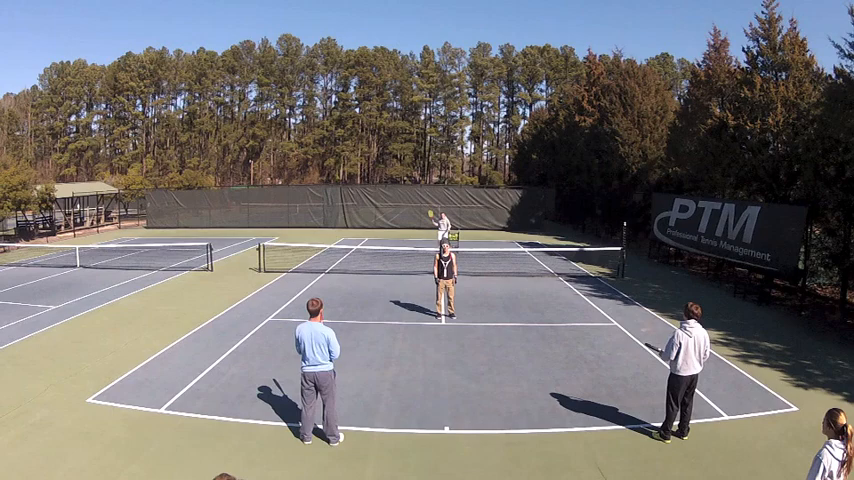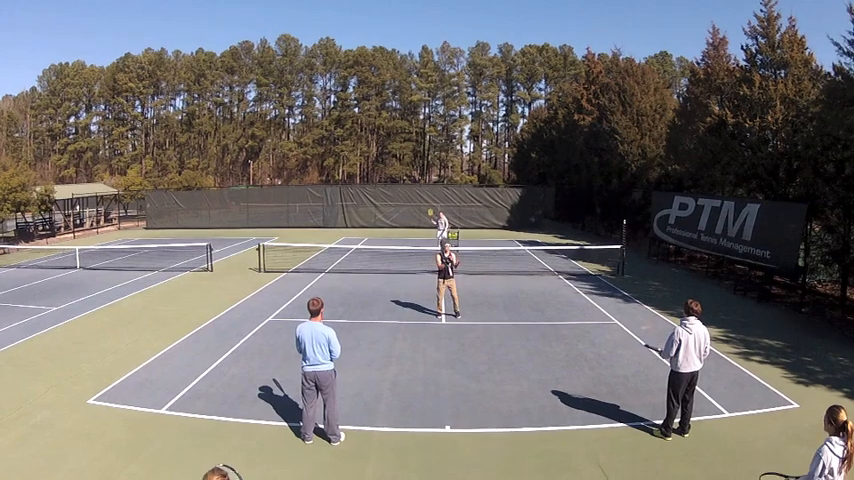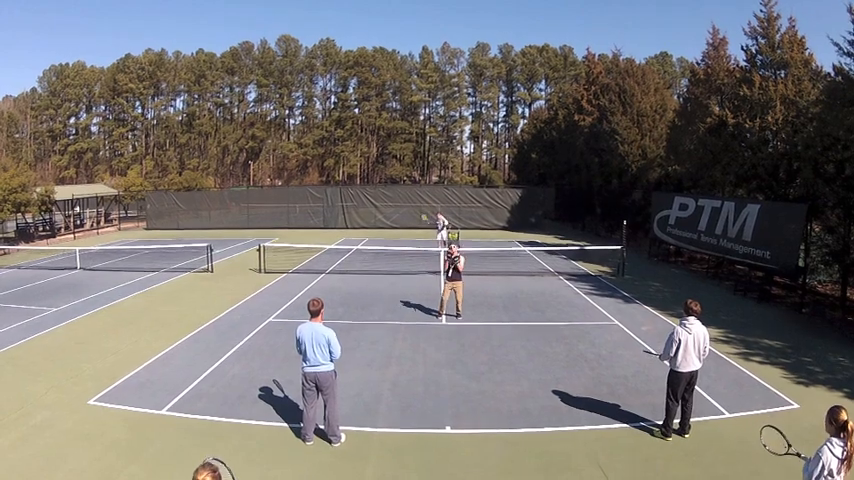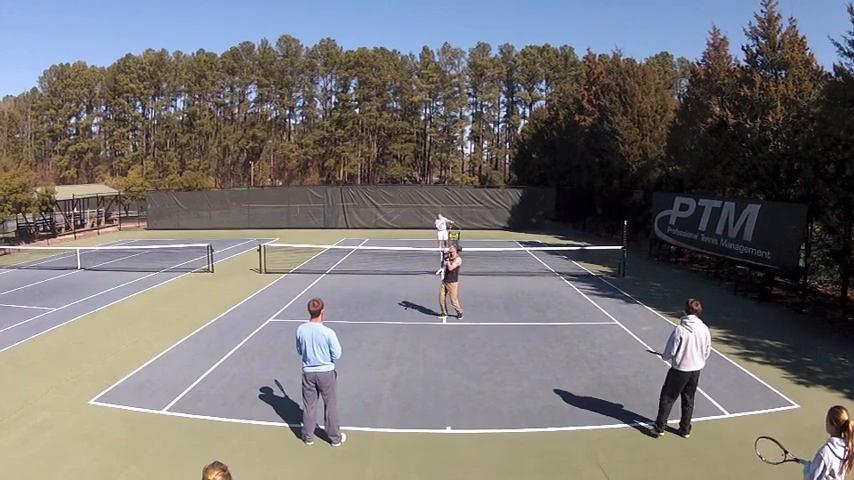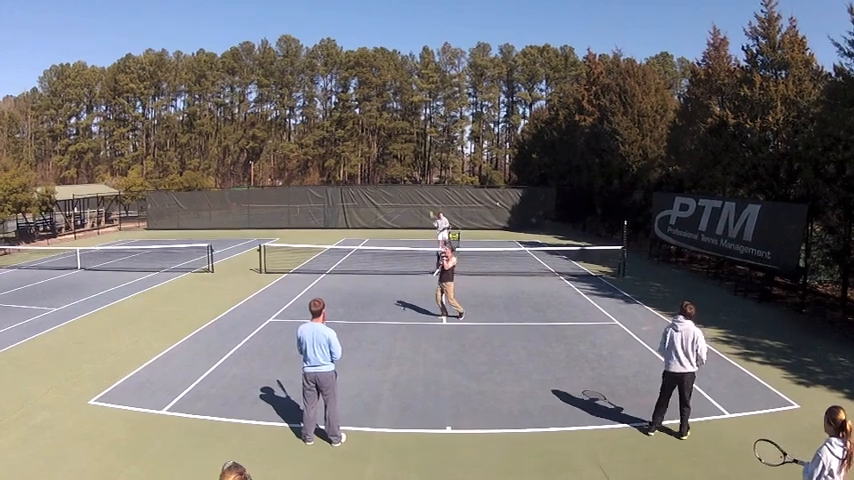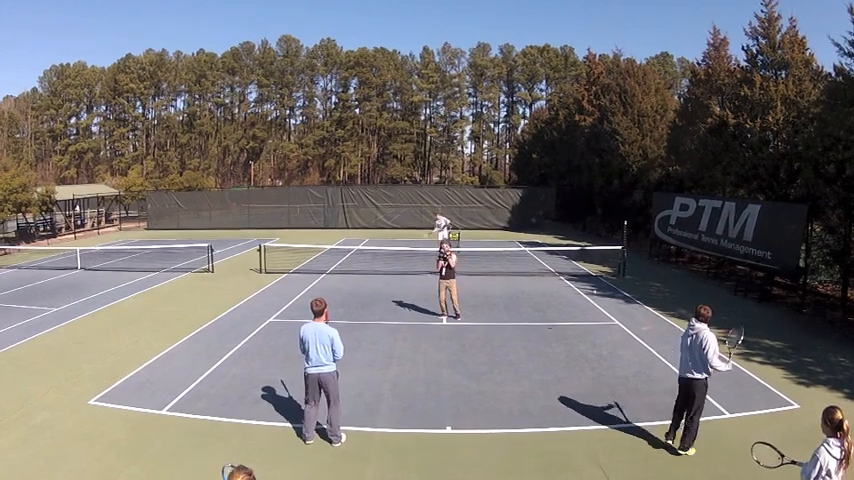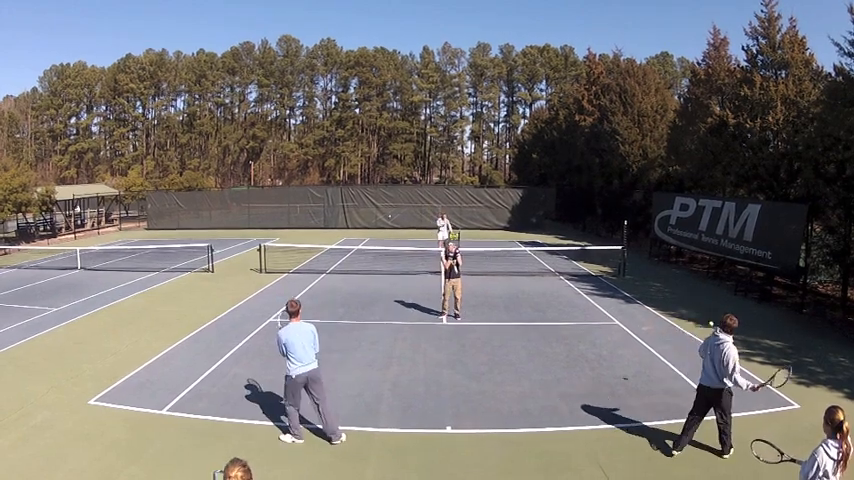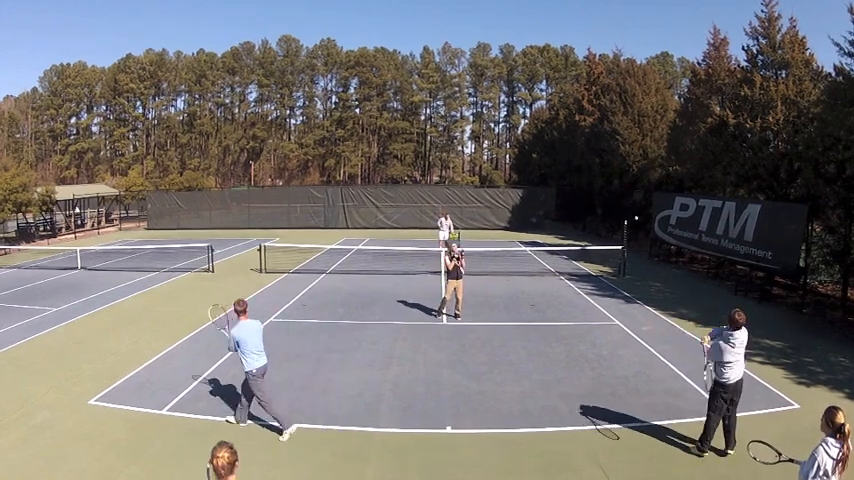
dt=0.5s
person 1, frame 1
left shoulder: (300, 329)
right shoulder: (327, 331)
left elbow: (299, 350)
right elbow: (335, 355)
left hip: (307, 372)
right hip: (325, 372)
left knee: (307, 405)
right knee: (329, 405)
left ankle: (306, 435)
right ankle: (333, 437)
person 1, frame 2
left shoulder: (300, 329)
right shoulder: (328, 331)
left elbow: (299, 350)
right elbow: (336, 354)
left hip: (307, 371)
right hip: (326, 371)
left knee: (308, 405)
right knee: (330, 405)
left ankle: (307, 435)
right ankle: (334, 436)
person 1, frame 3
left shoulder: (300, 329)
right shoulder: (328, 332)
left elbow: (299, 351)
right elbow: (336, 355)
left hip: (308, 372)
right hip: (326, 372)
left knee: (308, 405)
right knee: (331, 406)
left ankle: (307, 436)
right ankle: (335, 437)
person 1, frame 4
left shoulder: (300, 330)
right shoulder: (328, 332)
left elbow: (299, 351)
right elbow: (337, 355)
left hip: (308, 372)
right hip: (326, 372)
left knee: (309, 405)
right knee: (331, 406)
left ankle: (308, 436)
right ankle: (335, 437)
person 1, frame 5
left shoulder: (301, 330)
right shoulder: (329, 332)
left elbow: (300, 350)
right elbow: (336, 356)
left hip: (308, 372)
right hip: (326, 373)
left knee: (309, 406)
right knee: (331, 406)
left ankle: (308, 436)
right ankle: (335, 438)
person 1, frame 6
left shoulder: (304, 329)
right shoulder: (331, 332)
left elbow: (303, 350)
right elbow: (339, 355)
left hip: (310, 372)
right hip: (328, 373)
left knee: (311, 405)
right knee: (333, 405)
left ankle: (308, 435)
right ankle: (335, 437)
person 1, frame 7
left shoulder: (282, 333)
right shoulder: (310, 328)
left elbow: (283, 353)
right elbow: (316, 349)
left hip: (295, 374)
right hip: (313, 370)
left knee: (291, 405)
right knee: (321, 403)
left ankle: (295, 435)
right ankle: (335, 435)
person 1, frame 8
left shoulder: (235, 331)
right shoulder: (257, 324)
left elbow: (235, 348)
left hip: (253, 369)
right hip: (263, 364)
left knee: (265, 400)
right knee: (246, 390)
left ankle: (286, 427)
right ankle: (240, 418)
person 2, frame 1
left shoulder: (679, 333)
right shoulder: (703, 333)
left elbow: (669, 356)
right elbow: (706, 355)
left wrist: (661, 353)
left hip: (679, 374)
right hip: (694, 374)
left knee: (673, 405)
right knee: (687, 403)
left ankle: (665, 434)
right ankle: (683, 431)
person 2, frame 2
left shoulder: (679, 330)
right shoulder: (703, 330)
left elbow: (669, 353)
right elbow: (706, 352)
left wrist: (661, 353)
left hip: (680, 371)
right hip: (695, 371)
left knee: (674, 402)
right knee: (688, 400)
left ankle: (666, 431)
right ankle: (684, 429)
person 2, frame 3
left shoulder: (679, 330)
right shoulder: (703, 330)
left elbow: (669, 352)
right elbow: (705, 352)
left wrist: (662, 357)
left hip: (679, 371)
right hip: (694, 371)
left knee: (672, 401)
right knee: (687, 400)
left ankle: (667, 431)
right ankle: (684, 429)
person 2, frame 4
left shoulder: (680, 329)
right shoulder: (704, 329)
left elbow: (670, 351)
right elbow: (707, 352)
left wrist: (664, 356)
left hip: (679, 370)
right hip: (696, 370)
left knee: (667, 397)
right knee: (688, 401)
left ankle: (660, 427)
right ankle: (685, 429)
person 2, frame 5
left shoulder: (669, 329)
right shoulder: (696, 332)
left elbow: (661, 350)
right elbow: (702, 356)
right wrist: (697, 364)
left hip: (670, 371)
right hip: (688, 373)
left knee: (663, 399)
right knee: (685, 402)
left ankle: (653, 426)
right ankle: (684, 431)
person 2, frame 6
left shoulder: (686, 333)
right shoulder: (708, 336)
right elbow: (712, 362)
right wrist: (728, 365)
left hip: (683, 377)
right hip: (698, 380)
left knee: (679, 407)
right knee: (694, 413)
left ankle: (670, 436)
right ankle: (685, 446)
person 2, frame 7
left shoulder: (710, 339)
right shoulder: (730, 350)
left elbow: (702, 353)
right elbow: (733, 376)
right wrist: (750, 386)
left hip: (704, 387)
right hip: (721, 390)
left knee: (694, 417)
right knee: (724, 421)
left ankle: (677, 446)
right ankle: (726, 449)
person 2, frame 8
left shoulder: (720, 344)
right shoulder: (743, 333)
left elbow: (711, 357)
right elbow: (723, 329)
left wrist: (710, 344)
right wrist: (709, 335)
left hip: (722, 384)
right hip: (737, 382)
left knee: (713, 415)
right knee: (730, 415)
left ankle: (703, 447)
right ankle: (730, 446)
